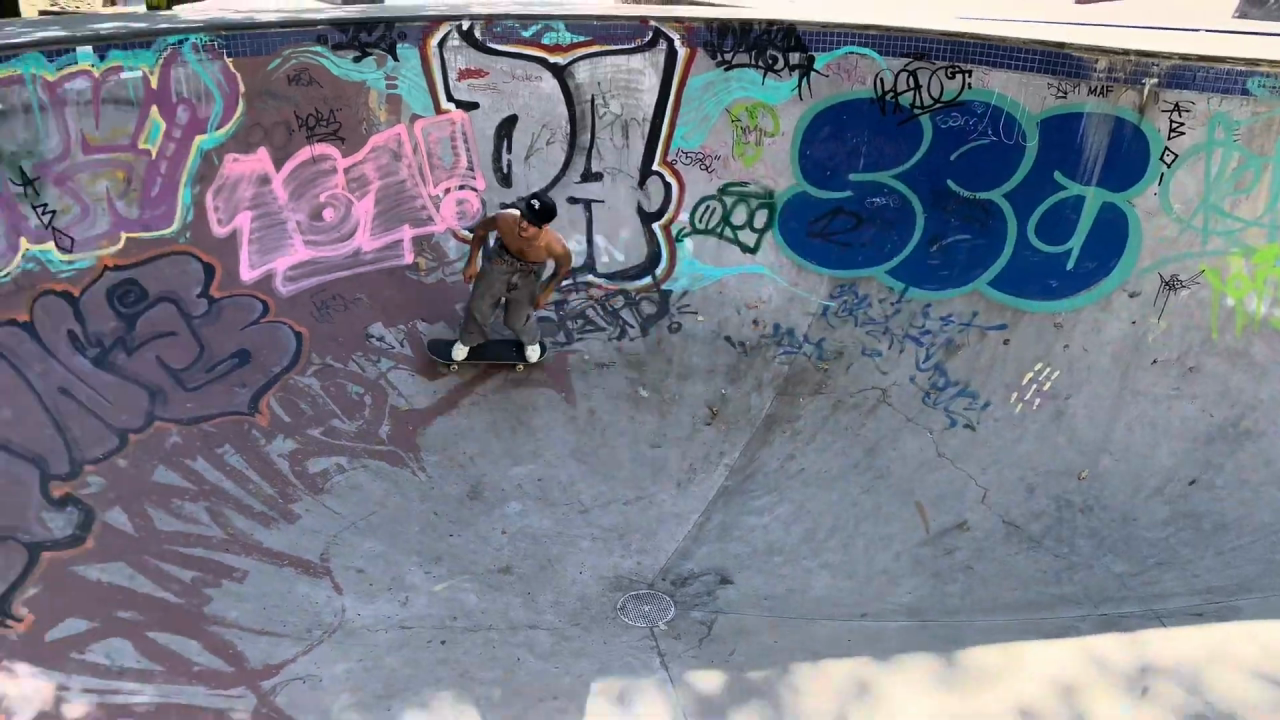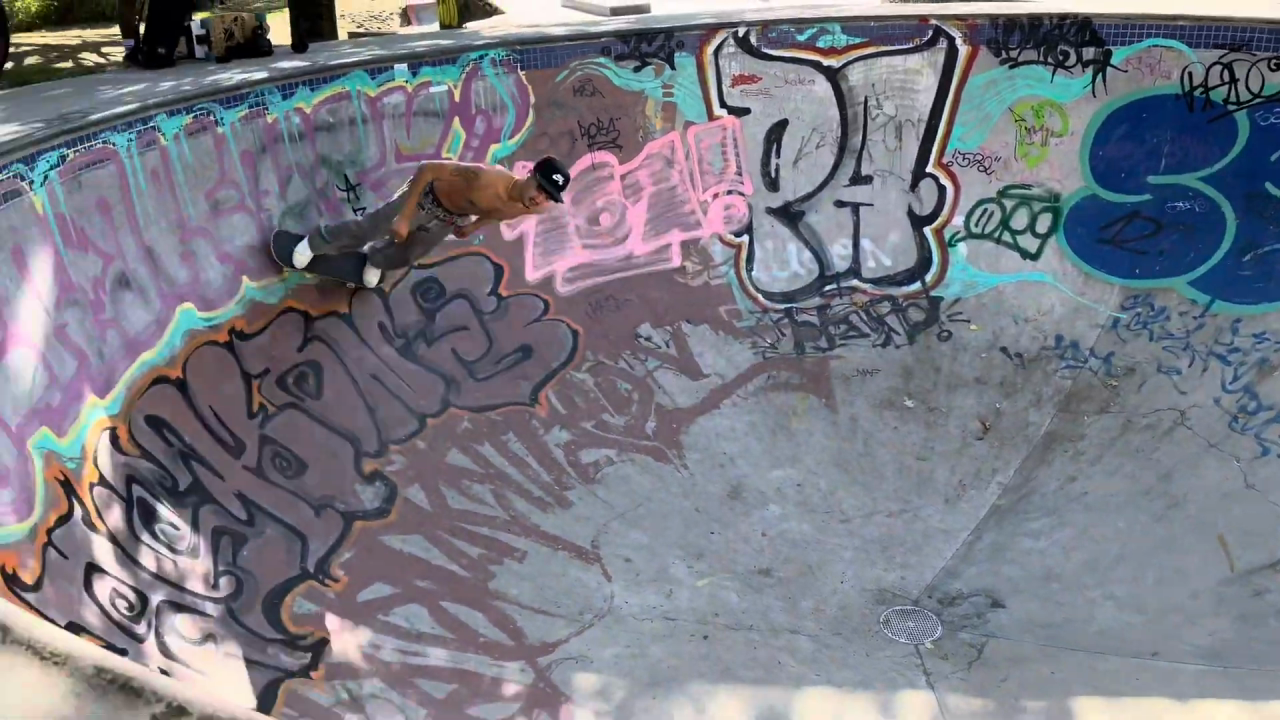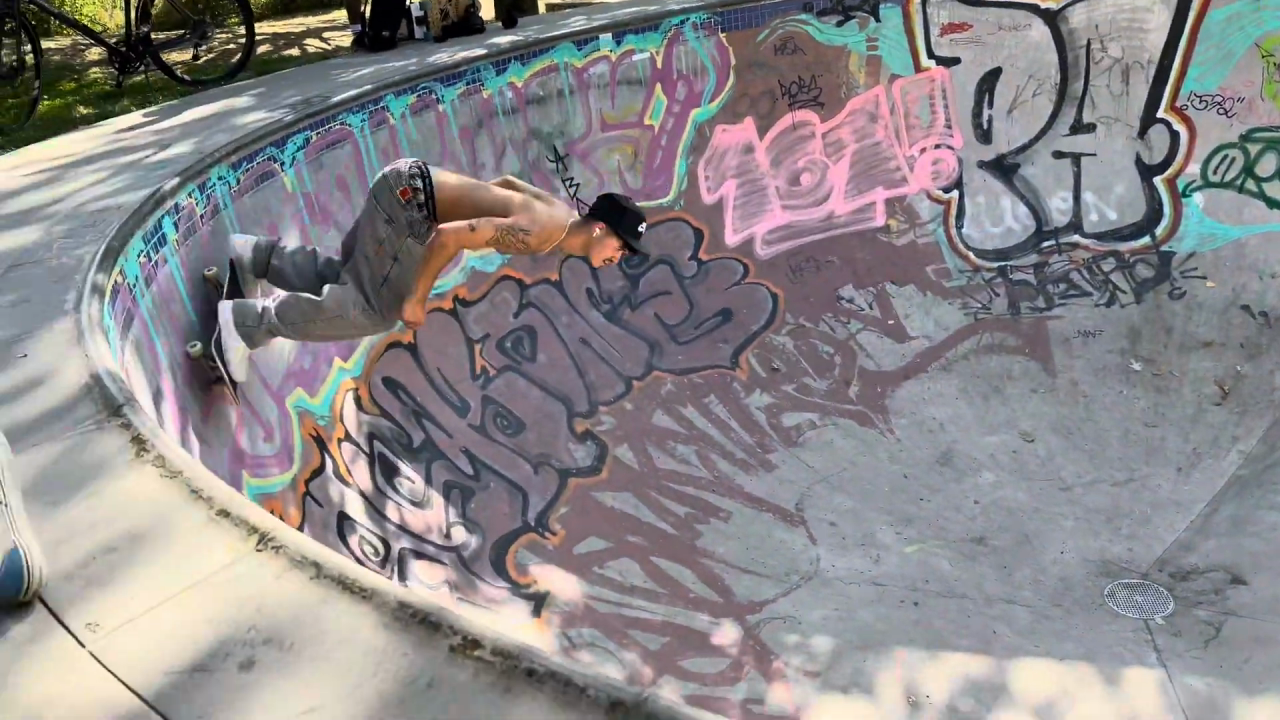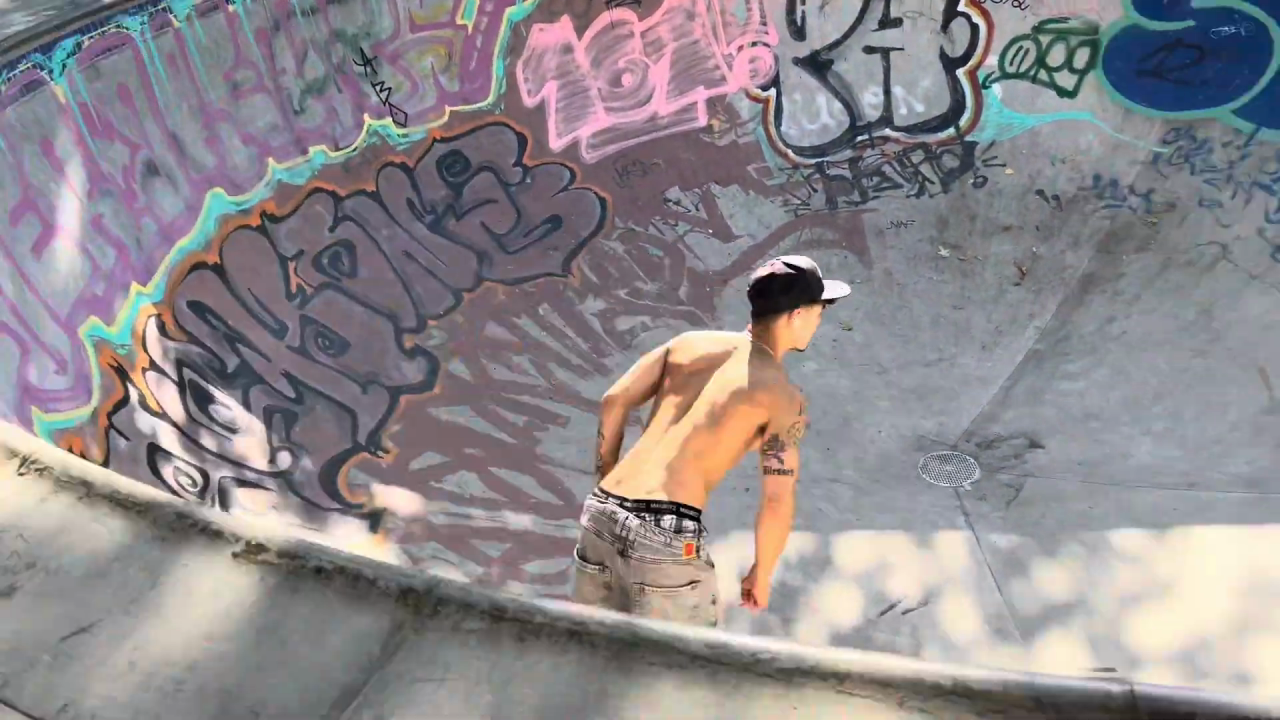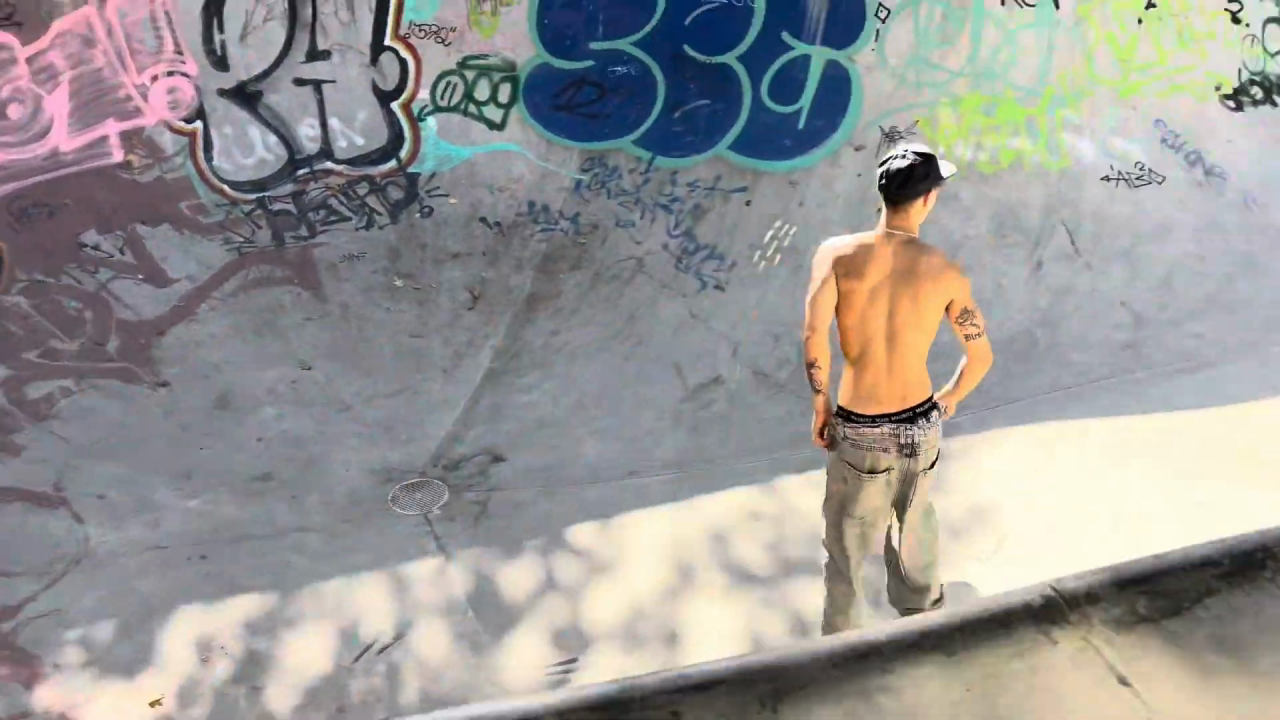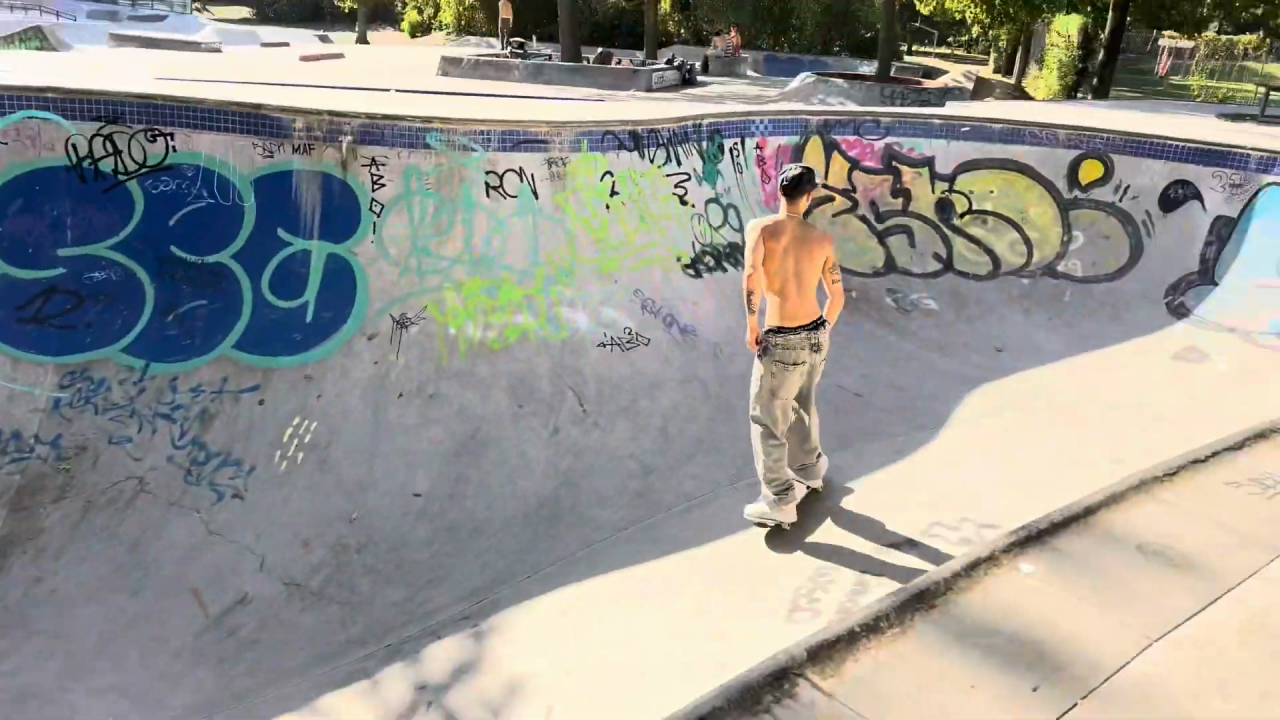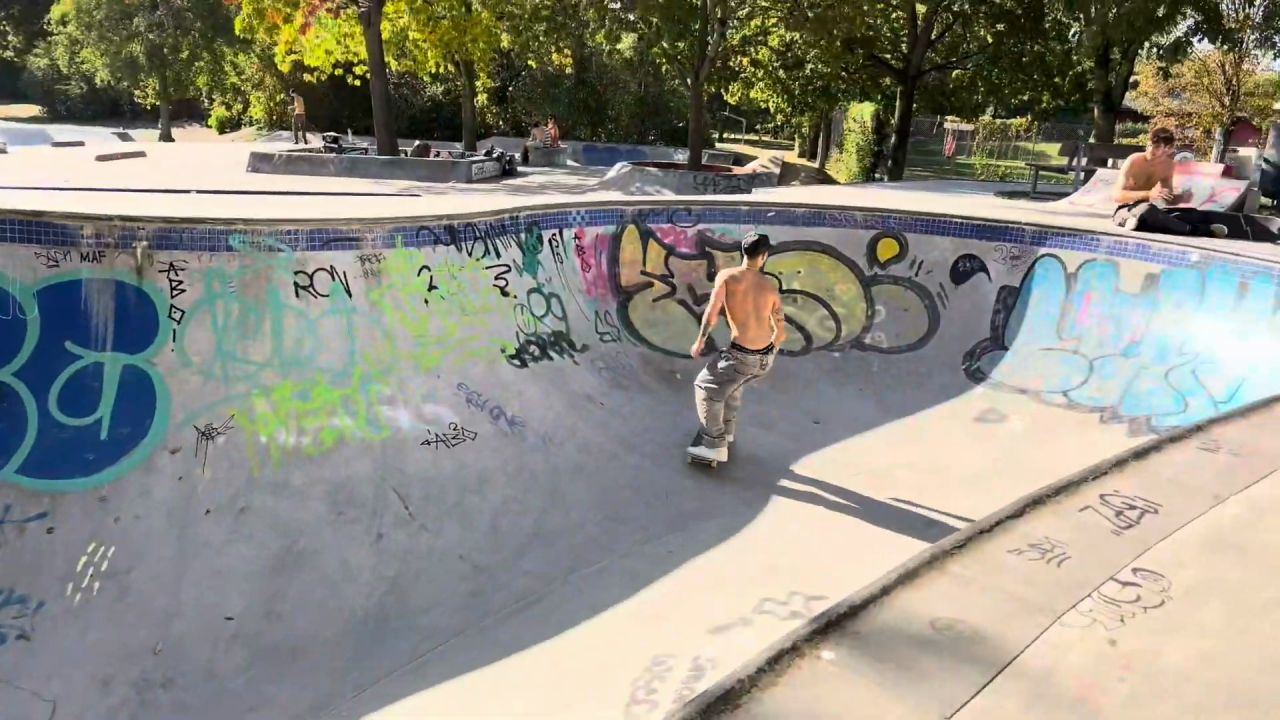
dt=0.4s
person 1, frame 1
left shoulder: (555, 245)
right shoulder: (505, 219)
left elbow: (564, 265)
right elbow: (482, 227)
left wrist: (546, 293)
right wrist: (472, 262)
left hip: (530, 269)
right hip: (502, 256)
left knee: (515, 320)
right knee: (479, 304)
left ankle: (529, 339)
right ankle: (468, 340)
person 1, frame 2
left shoulder: (528, 207)
right shoulder: (488, 178)
right elbow: (428, 167)
left wrist: (475, 225)
right wrist: (404, 216)
left hip: (450, 215)
right hip: (430, 194)
left knee: (410, 252)
right knee: (368, 227)
left ankle: (375, 260)
right ankle: (314, 242)
person 1, frame 3
left shoulder: (558, 211)
right shoulder: (539, 234)
left elbow: (506, 183)
right elbow: (446, 235)
right wrist: (416, 301)
left hip: (402, 180)
right hip: (404, 195)
left knee: (346, 280)
right knee: (374, 312)
left ankle: (255, 256)
right ankle: (243, 322)
person 1, frame 4
left shoulder: (689, 343)
right shoulder: (782, 397)
left elbow: (614, 401)
right elbow: (778, 504)
right wrist: (764, 575)
left hip: (603, 516)
right hip: (668, 537)
person 1, frame 5
left shoulder: (838, 252)
right shoulder: (945, 271)
left elbow: (814, 333)
right elbow: (981, 356)
left wrist: (820, 405)
right wrist: (950, 398)
left hip: (860, 434)
right hip: (919, 429)
left knee: (847, 541)
right knee: (913, 518)
left ankle: (843, 632)
right ankle: (920, 608)
person 1, frame 6
left shoulder: (760, 227)
right shoulder: (822, 239)
left elbow: (751, 275)
right elbow: (838, 296)
left wrist: (752, 324)
left hip: (782, 341)
right hip: (816, 335)
left knee: (767, 420)
right knee: (802, 404)
left ankle: (780, 500)
right ankle: (809, 468)
person 1, frame 7
left shoulder: (727, 276)
right shoulder: (771, 287)
left elbow: (712, 310)
right elbow: (781, 329)
left wrist: (700, 341)
left hip: (742, 355)
right hip: (766, 357)
left knee: (706, 388)
right knee: (731, 381)
left ankle: (716, 445)
right ankle: (726, 430)
